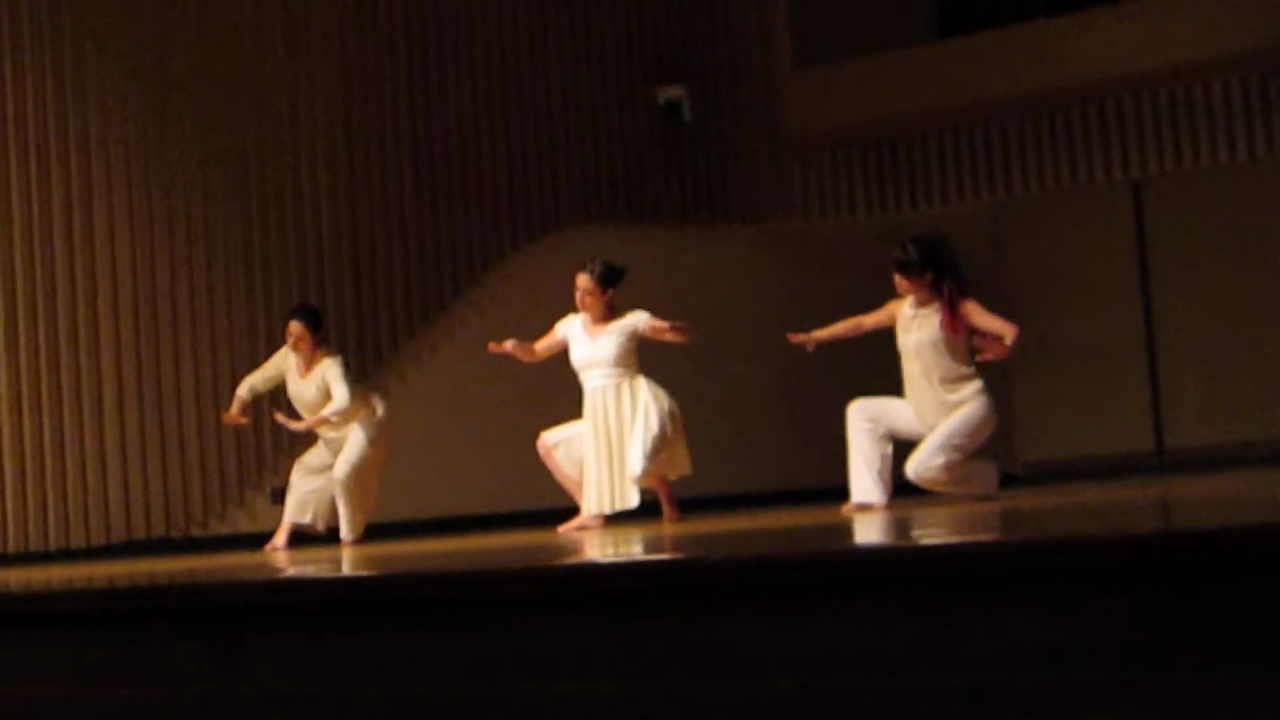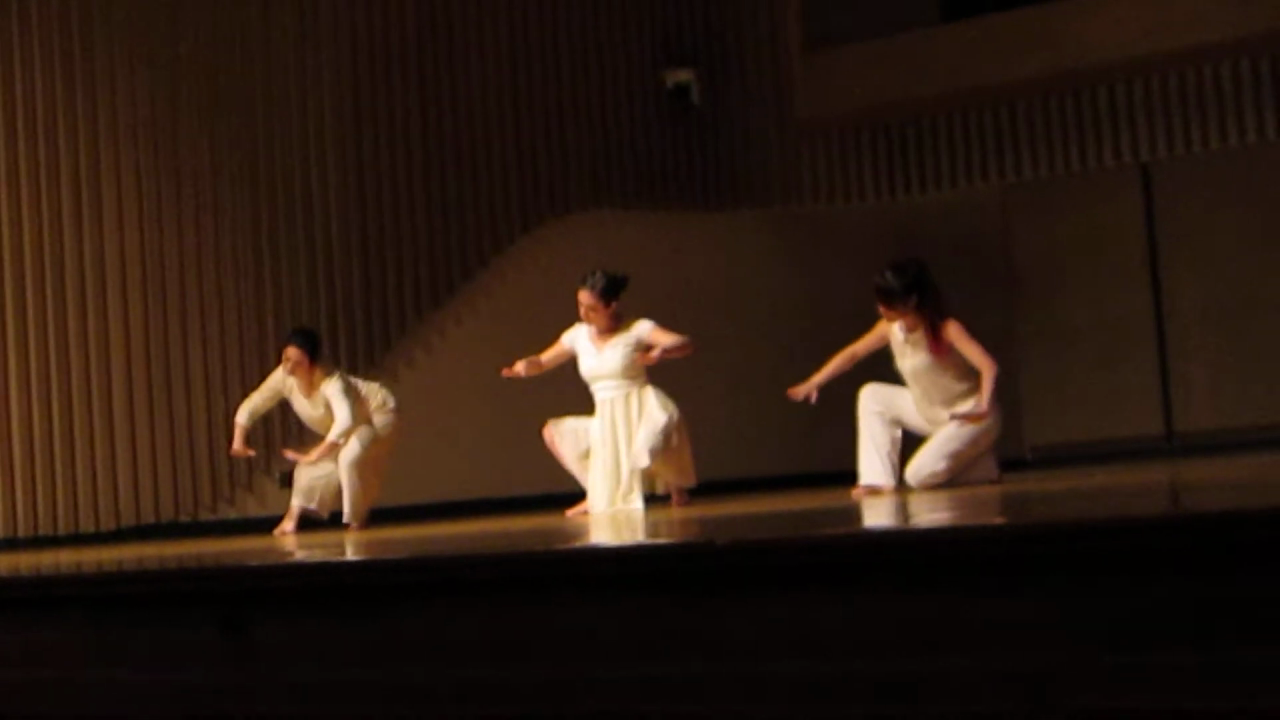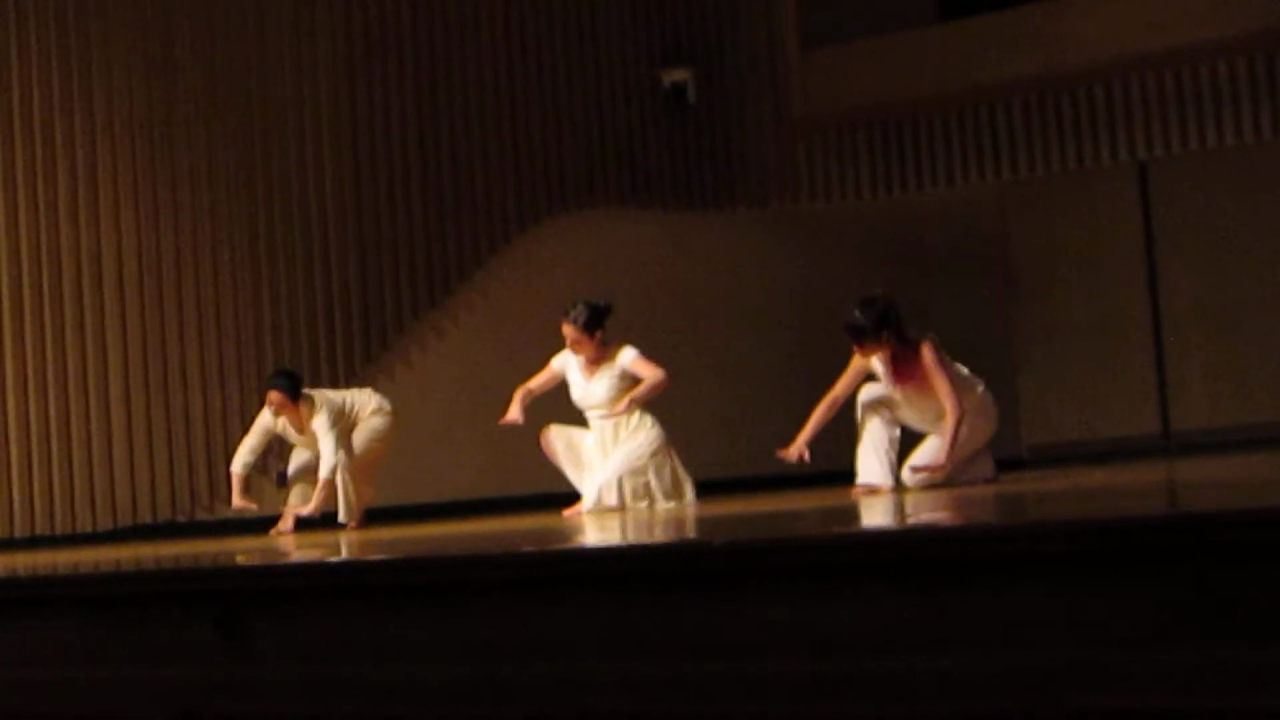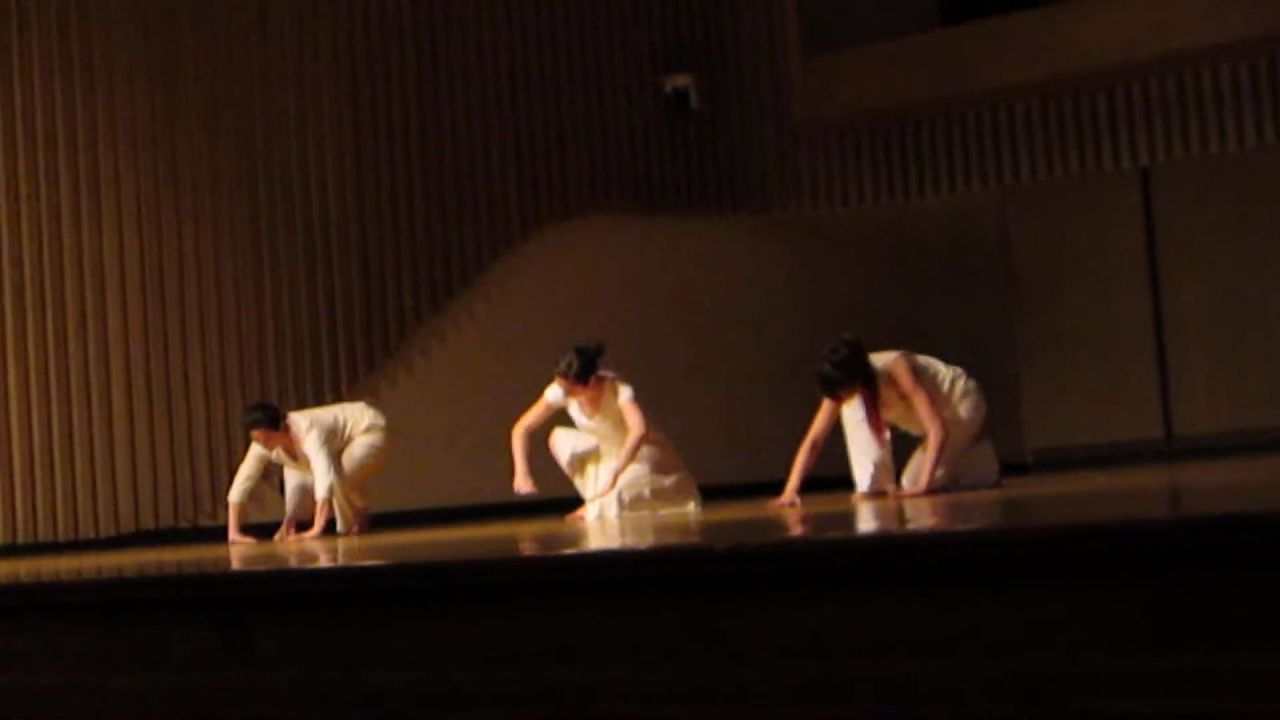
dt=1s
person 1, frame 1
left shoulder: (960, 308)
right shoulder: (899, 308)
left elbow: (1010, 329)
right elbow: (860, 323)
left wrist: (1003, 347)
right wrist: (814, 336)
left hip: (968, 407)
right hip: (924, 413)
left knee: (921, 469)
right knee: (861, 411)
left ankle: (984, 477)
right ankle: (870, 495)
person 1, frame 2
left shoulder: (946, 328)
right shoulder: (889, 328)
left elbow: (989, 366)
right elbow: (853, 353)
left wrist: (984, 409)
right wrist: (812, 383)
left hip: (968, 415)
right hip: (929, 412)
left knee: (919, 477)
right knee: (872, 395)
left ankle: (980, 464)
right ankle: (878, 478)
person 1, frame 3
left shoulder: (922, 352)
right shoulder: (867, 357)
left elbow: (954, 408)
right elbow: (834, 398)
left wrist: (944, 457)
right wrist: (801, 441)
left hip: (974, 413)
right hip: (931, 415)
left knee: (915, 477)
right knee: (870, 395)
left ankle: (979, 464)
right ankle: (877, 478)
person 1, frame 4
left shoulder: (897, 371)
right shoulder: (844, 385)
left elbow: (938, 431)
right elbow: (814, 438)
left wrist: (922, 484)
right wrist: (791, 490)
left hip: (962, 401)
right hip: (921, 409)
left knee: (912, 483)
right knee: (853, 410)
left ankle: (981, 463)
right ankle: (878, 485)
person 2, frame 1
left shoulder: (631, 320)
right shoulder: (571, 325)
left elbow: (685, 334)
right elbow: (534, 353)
left wrist: (667, 328)
right wrist: (514, 346)
left hip: (636, 405)
right hip: (599, 417)
left knee: (638, 464)
right knee: (547, 443)
left ankle: (669, 504)
right ankle: (590, 512)
person 2, frame 2
left shoulder: (637, 329)
right shoulder: (578, 335)
left elbow: (685, 344)
right elbow: (541, 363)
left wrist: (660, 352)
right wrist: (523, 365)
left hip: (644, 412)
right hip: (608, 422)
left knee: (645, 453)
right knee: (552, 430)
left ankle: (677, 486)
right ankle: (597, 492)
person 2, frame 3
left shoulder: (622, 355)
right shoulder: (567, 360)
left elbow: (660, 377)
right elbow: (528, 389)
left wrist: (629, 401)
right wrist: (516, 406)
left hip: (637, 436)
right hip: (600, 441)
left knee: (606, 490)
right knee: (550, 435)
right ankle: (591, 494)
person 2, frame 4
left shoulder: (618, 389)
right shoulder: (560, 391)
left elbow: (639, 430)
right elbow: (521, 429)
left wrist: (613, 475)
right wrist: (522, 472)
left hip: (642, 453)
right hip: (606, 450)
left knee: (609, 504)
right knee: (558, 437)
right ankle: (594, 498)
person 3, frame 1
left shoulder: (330, 364)
right shoulder: (287, 357)
left elbow: (342, 402)
right elbow: (255, 381)
left wrist: (303, 424)
right wrist: (236, 409)
left hip: (363, 421)
right hip: (333, 434)
left knee: (344, 472)
right knee: (304, 470)
left ankle: (351, 537)
right ankle: (285, 531)
person 3, frame 2
left shoulder: (330, 381)
right shoulder: (283, 377)
left elbow: (344, 422)
right elbow: (251, 405)
left wrist: (314, 456)
right wrist: (238, 440)
left hip: (376, 412)
right hip: (348, 425)
left knee: (349, 459)
right knee: (309, 464)
left ankle: (358, 520)
right ankle: (293, 516)
person 3, frame 3
left shoulder: (319, 411)
right shoulder: (269, 416)
left elbow: (329, 459)
right elbow: (245, 452)
left wrist: (312, 506)
right wrist: (237, 496)
left hip: (373, 415)
right hip: (343, 424)
left knee: (344, 459)
right knee: (301, 460)
left ankle: (356, 517)
right ankle: (290, 517)
person 3, frame 4
left shoulder: (308, 431)
right shoulder: (262, 445)
left elbow: (325, 476)
right elbow: (241, 481)
left wrist: (316, 530)
right wrist: (233, 532)
left hip: (368, 430)
right hip: (339, 440)
left knee: (338, 478)
left ankle: (358, 524)
